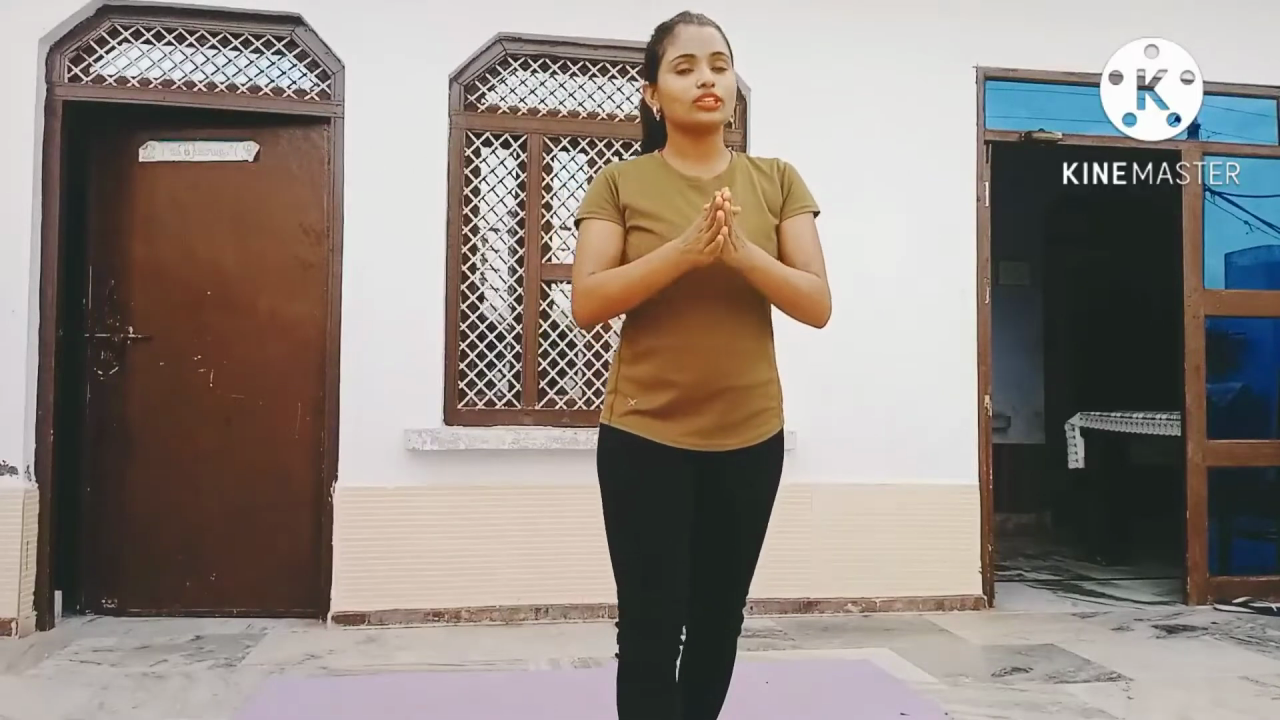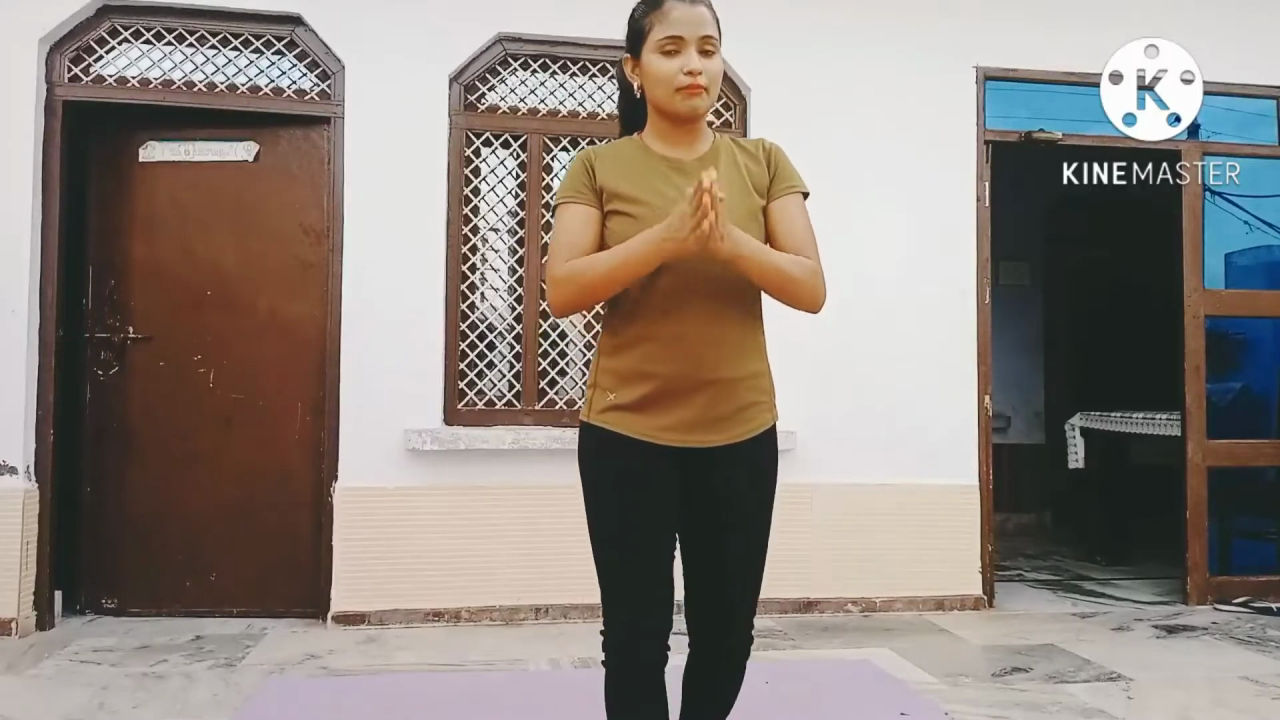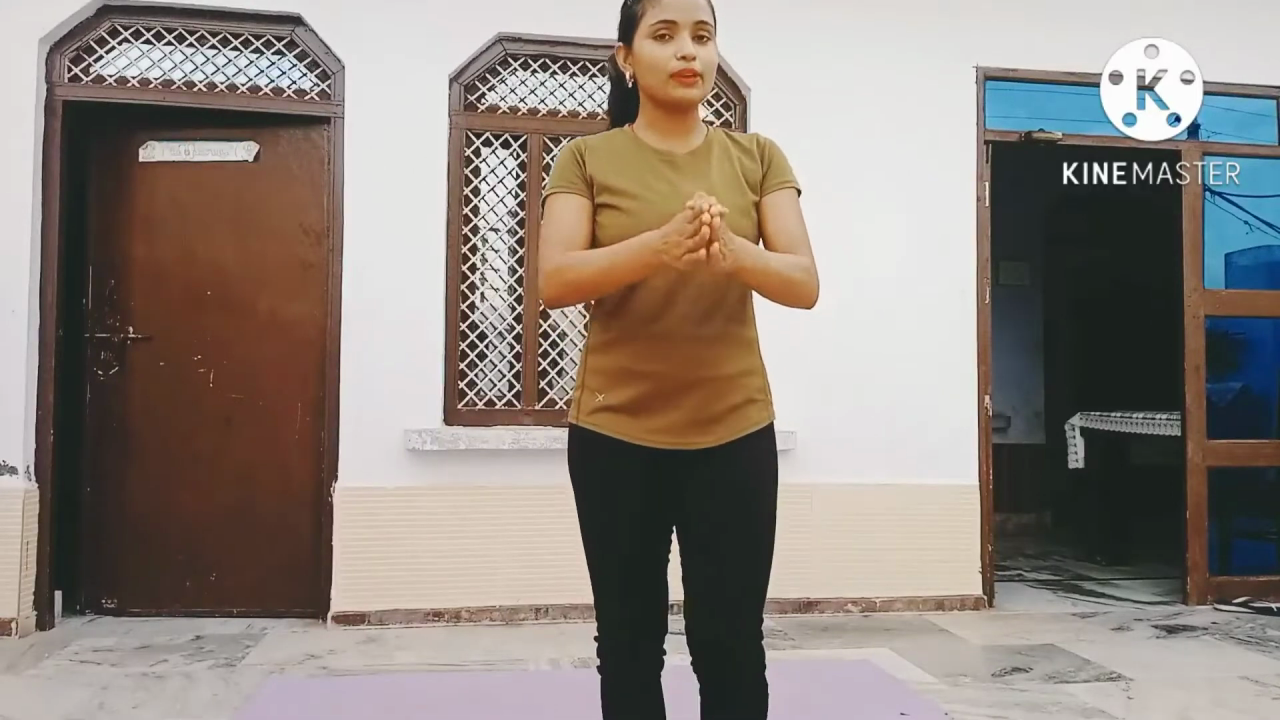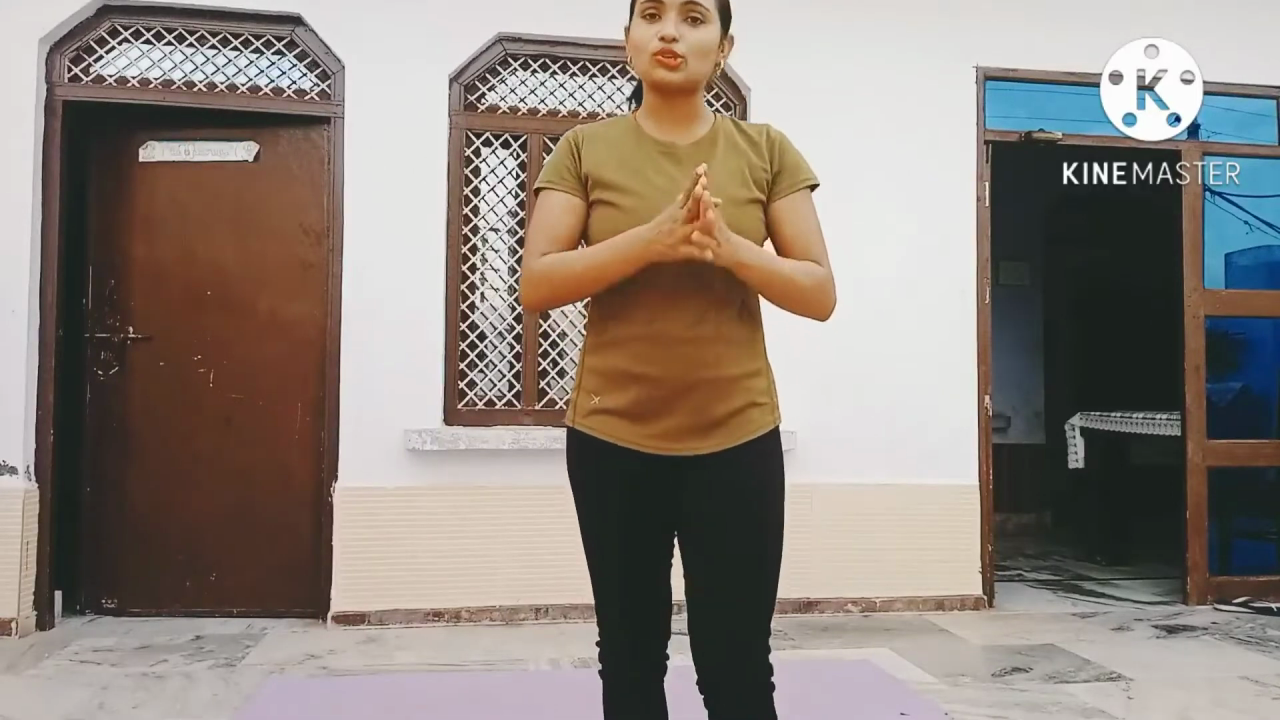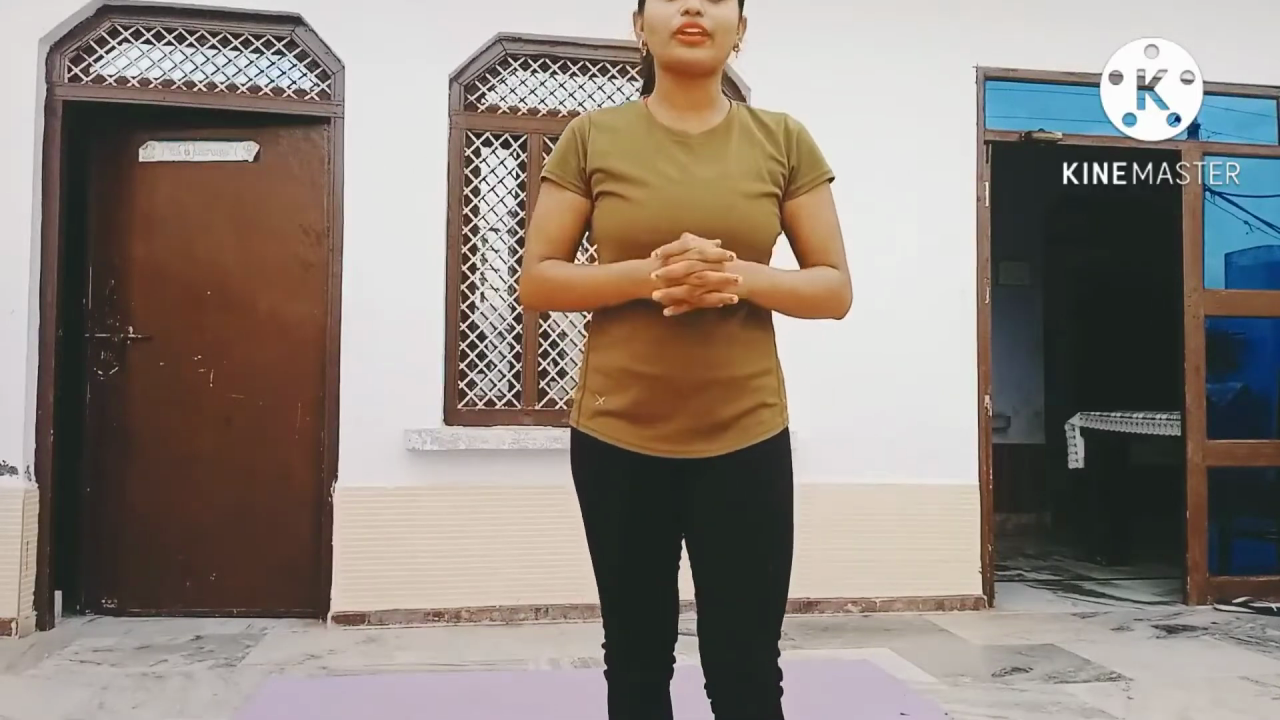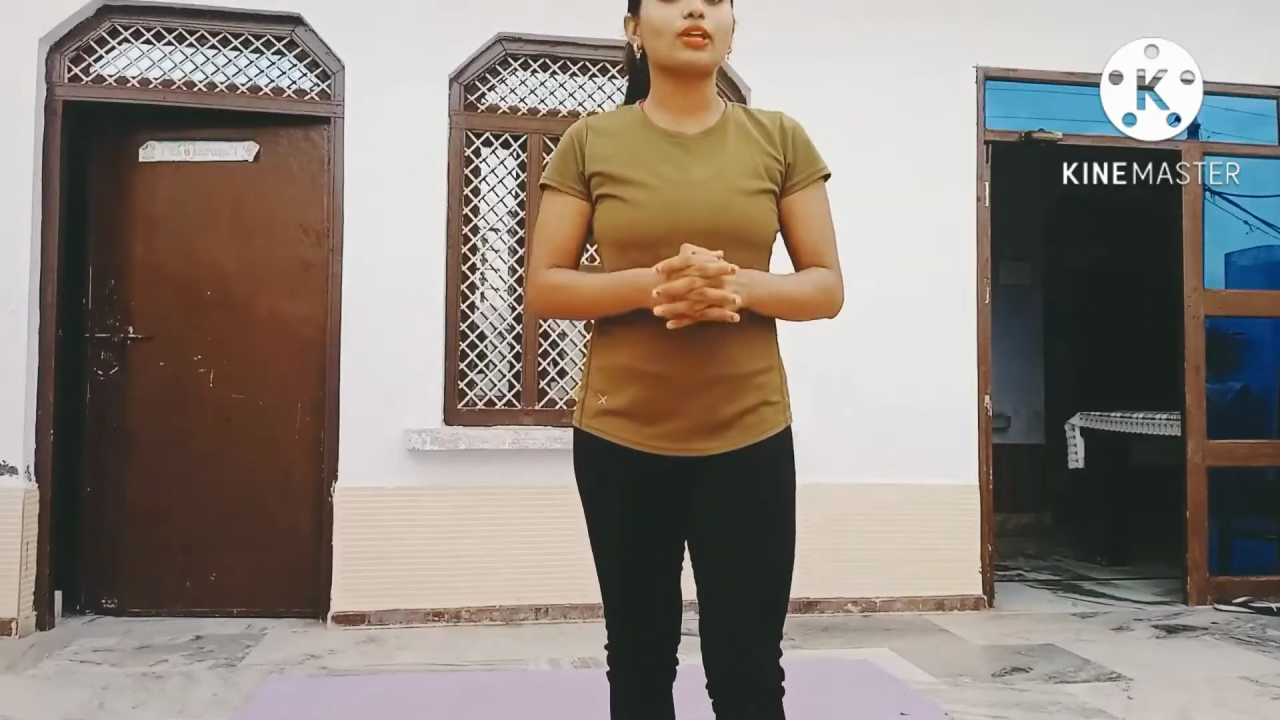
dt=0.3s
person 1, frame 1
left shoulder: (776, 181)
right shoulder: (619, 183)
left elbow: (818, 306)
right elbow: (585, 305)
left wrist: (741, 249)
right wrist: (684, 247)
left hip: (750, 438)
right hip: (644, 437)
left knee: (717, 624)
right knee: (649, 631)
person 1, frame 2
left shoulder: (764, 162)
right shoulder: (597, 167)
left elbow: (812, 291)
right elbow: (560, 292)
left wrist: (730, 236)
right wrist: (666, 236)
left hip: (740, 434)
right hip: (626, 434)
left knee: (726, 633)
right knee: (635, 638)
person 1, frame 3
left shoulder: (757, 157)
right shoulder: (585, 158)
left elbow: (805, 285)
right elbow: (552, 282)
left wrist: (729, 247)
right wrist: (665, 242)
left hip: (734, 433)
right hip: (615, 435)
left knee: (731, 651)
right knee: (629, 647)
person 1, frame 4
left shoulder: (767, 150)
right shoulder: (584, 148)
left elbow: (820, 294)
right elbow: (535, 285)
left wrist: (727, 244)
right wrist: (653, 238)
left hip: (737, 439)
right hip: (613, 439)
right knee: (630, 653)
person 1, frame 5
left shoulder: (783, 140)
right shoulder: (591, 138)
left elbow: (834, 290)
right elbow: (535, 282)
left wrist: (740, 277)
right wrist: (648, 276)
left hip: (745, 439)
right hip: (617, 437)
right knee: (636, 658)
person 1, frame 6
left shoulder: (779, 139)
right shoulder: (589, 142)
left elbow: (827, 289)
right elbow: (542, 290)
left wrist: (742, 287)
right wrist: (649, 285)
left hip: (749, 438)
right hip: (620, 438)
right knee: (638, 658)
